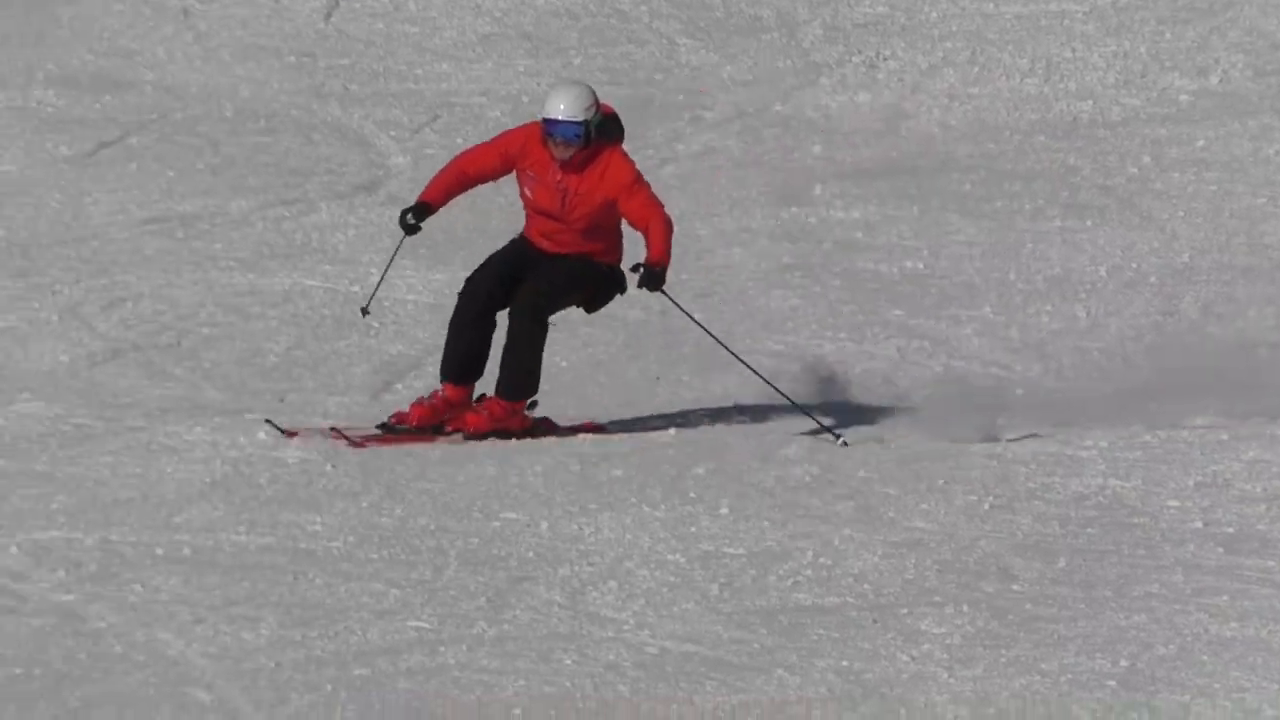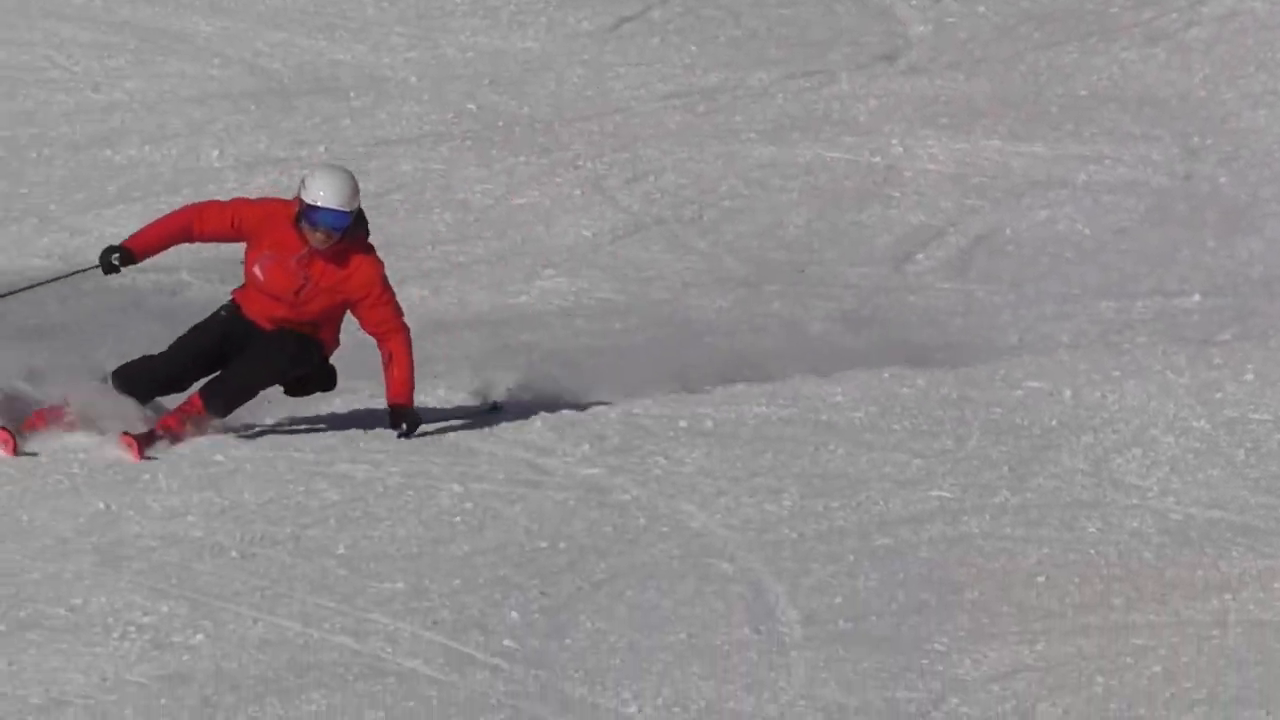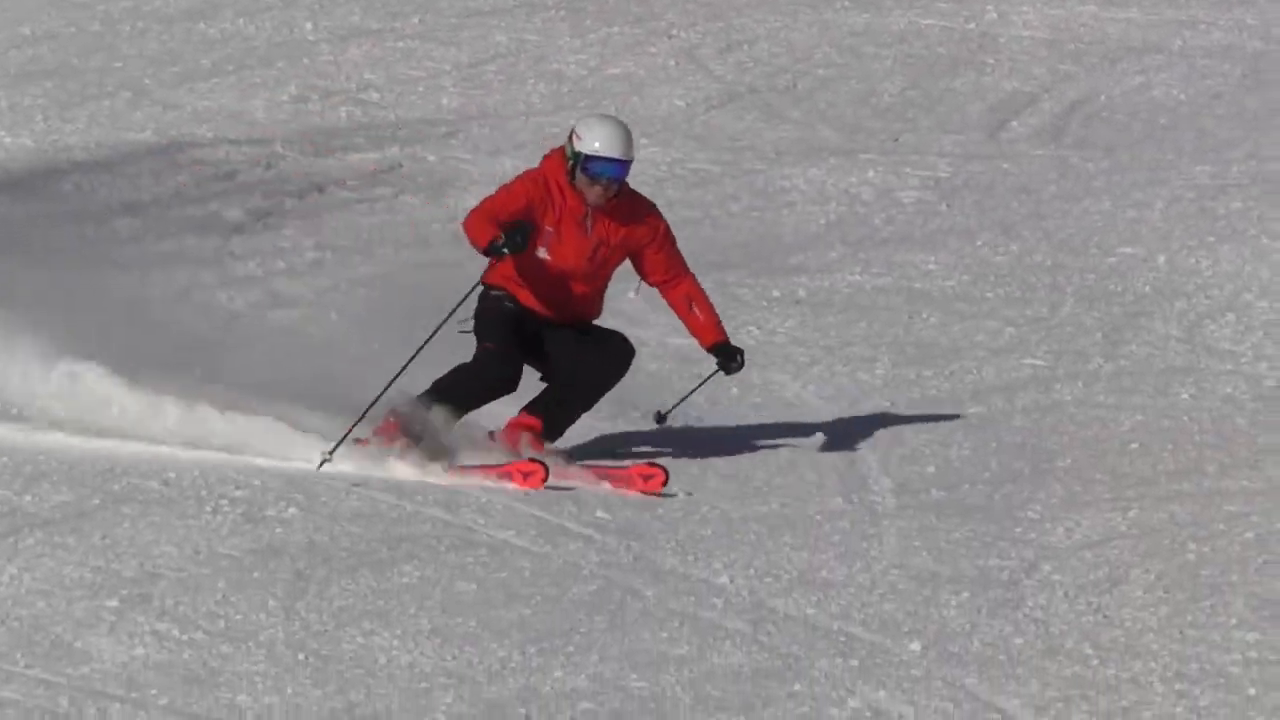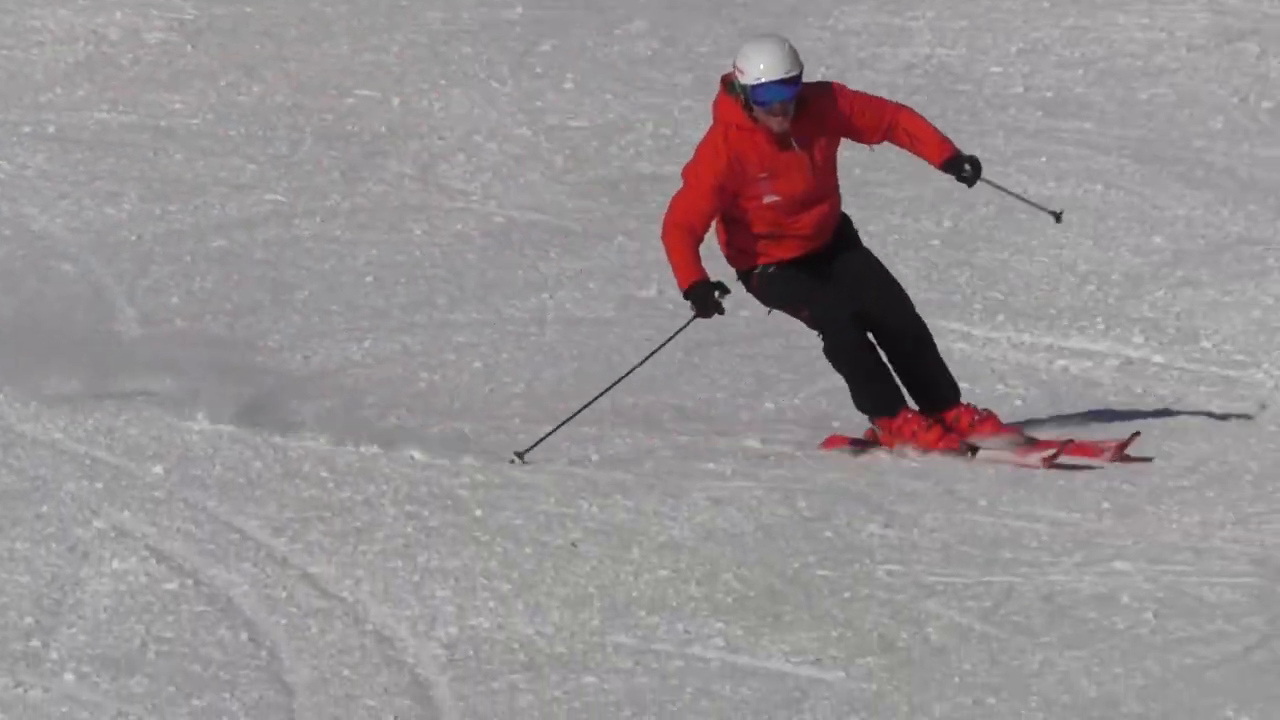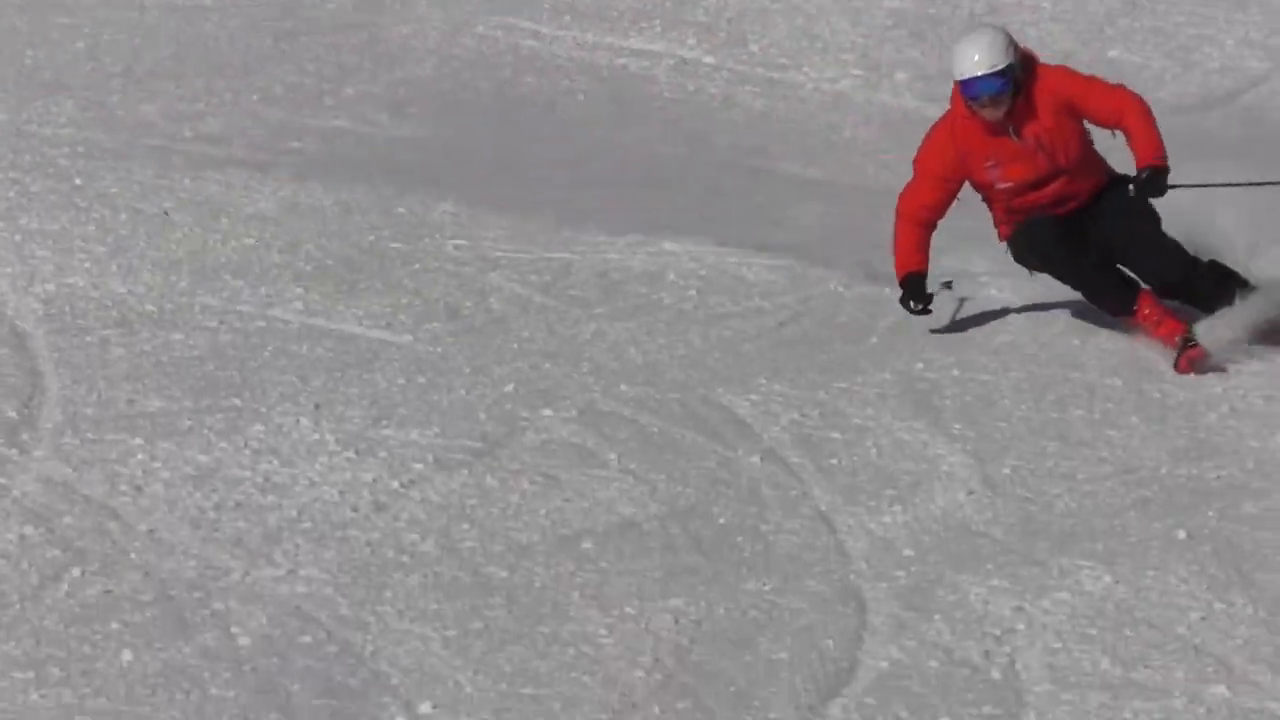
dt=0.5s
person 1, frame 1
left shoulder: (613, 166)
right shoulder: (528, 141)
left elbow: (655, 219)
right elbow: (472, 163)
left wrist: (656, 266)
right wrist: (426, 203)
left hip: (590, 262)
right hip: (536, 247)
left knee: (529, 301)
right knee: (477, 292)
left ankle: (506, 406)
right ankle: (450, 395)
person 1, frame 2
left shoulder: (360, 267)
right shoulder: (270, 216)
left elbow: (393, 332)
right elbow: (199, 218)
left wrist: (400, 403)
right wrist: (131, 249)
left hip: (299, 343)
right hip: (246, 318)
left knee: (281, 354)
right knee: (176, 363)
left ankle: (191, 415)
person 1, frame 3
left shoulder: (639, 216)
right shoulder: (539, 186)
left elbow: (674, 278)
right elbow: (479, 219)
left wrist: (717, 342)
right wrist: (497, 238)
left hip: (567, 326)
right hip: (510, 307)
left knee: (615, 353)
right knee: (497, 370)
left ankle: (523, 434)
right ankle: (406, 428)
person 1, frame 4
left shoulder: (825, 103)
right shoulder: (723, 147)
left elbow: (893, 118)
right elbow: (679, 225)
left wrist: (948, 156)
right wrist: (694, 284)
left hip: (829, 242)
right hip: (771, 265)
left knee: (898, 318)
right knee: (841, 318)
left ankle: (950, 414)
right ankle: (893, 422)
person 1, frame 5
left shoulder: (1050, 84)
right shoulder: (948, 139)
left elbow: (1128, 106)
right elbow: (915, 212)
left wrist: (1152, 166)
right wrist: (911, 277)
left hip: (1094, 200)
right hip: (1033, 226)
left knee: (1159, 259)
right knee: (1042, 246)
right ankle: (1149, 315)
